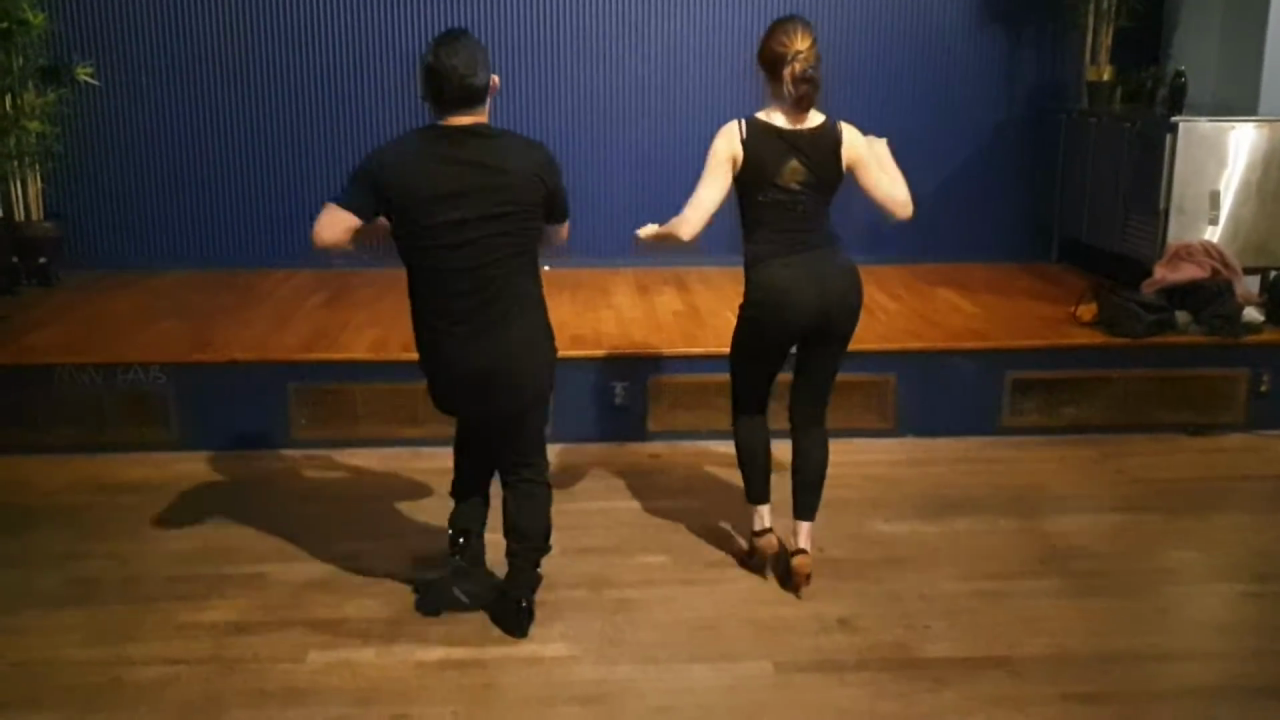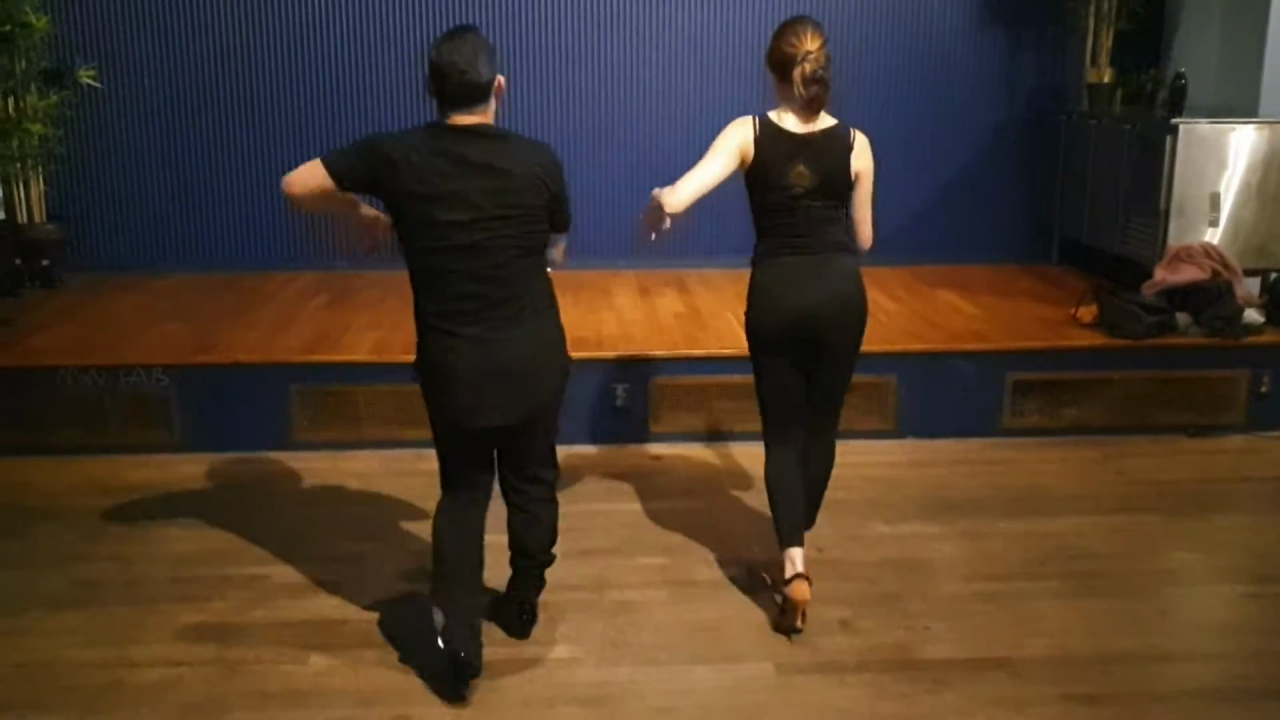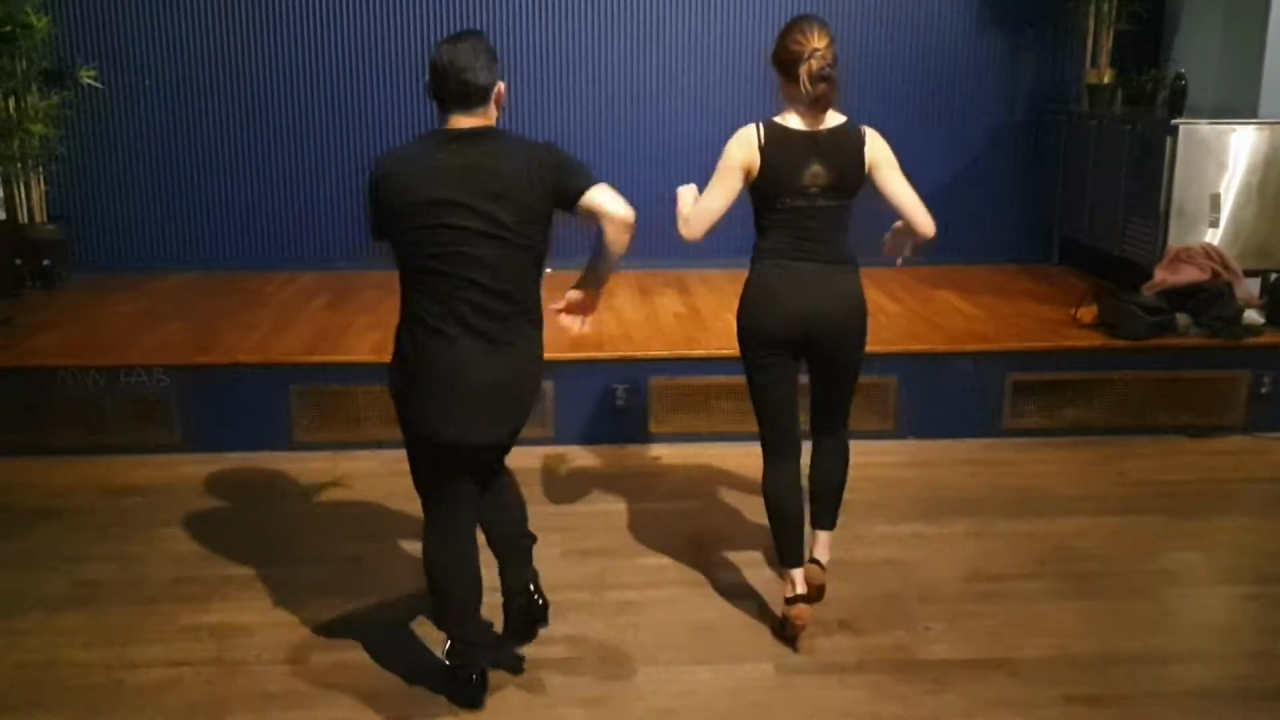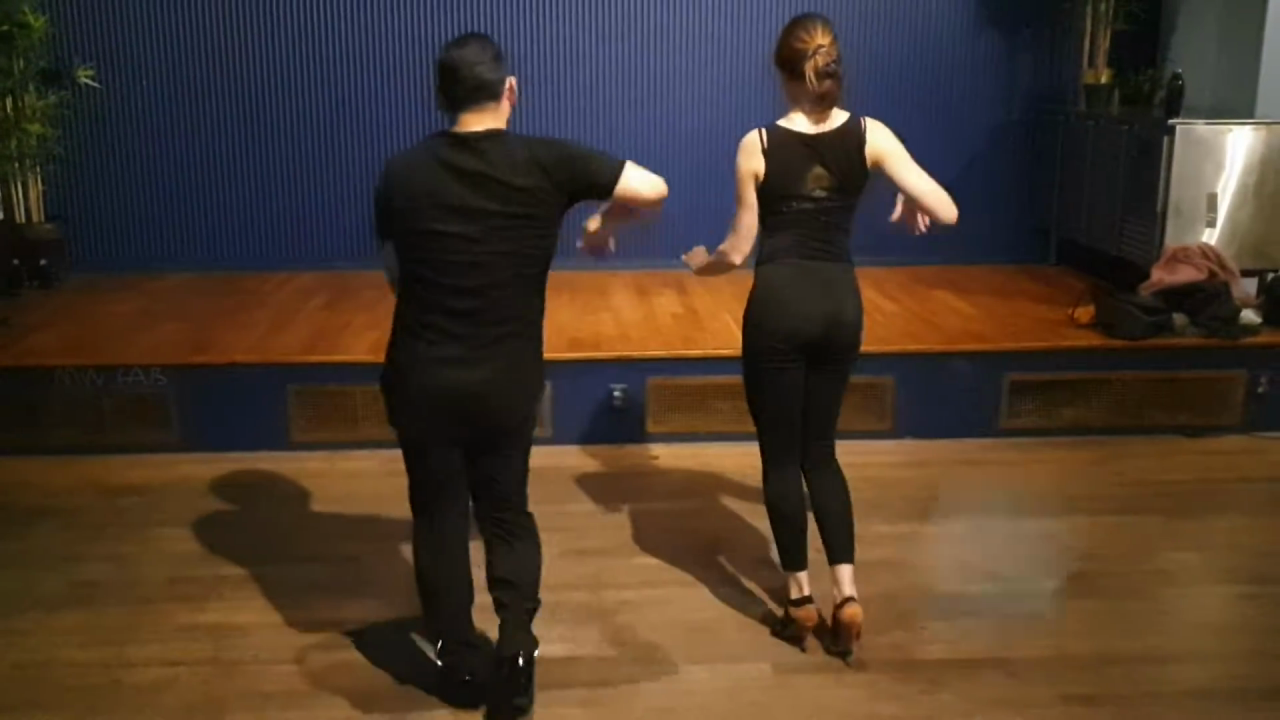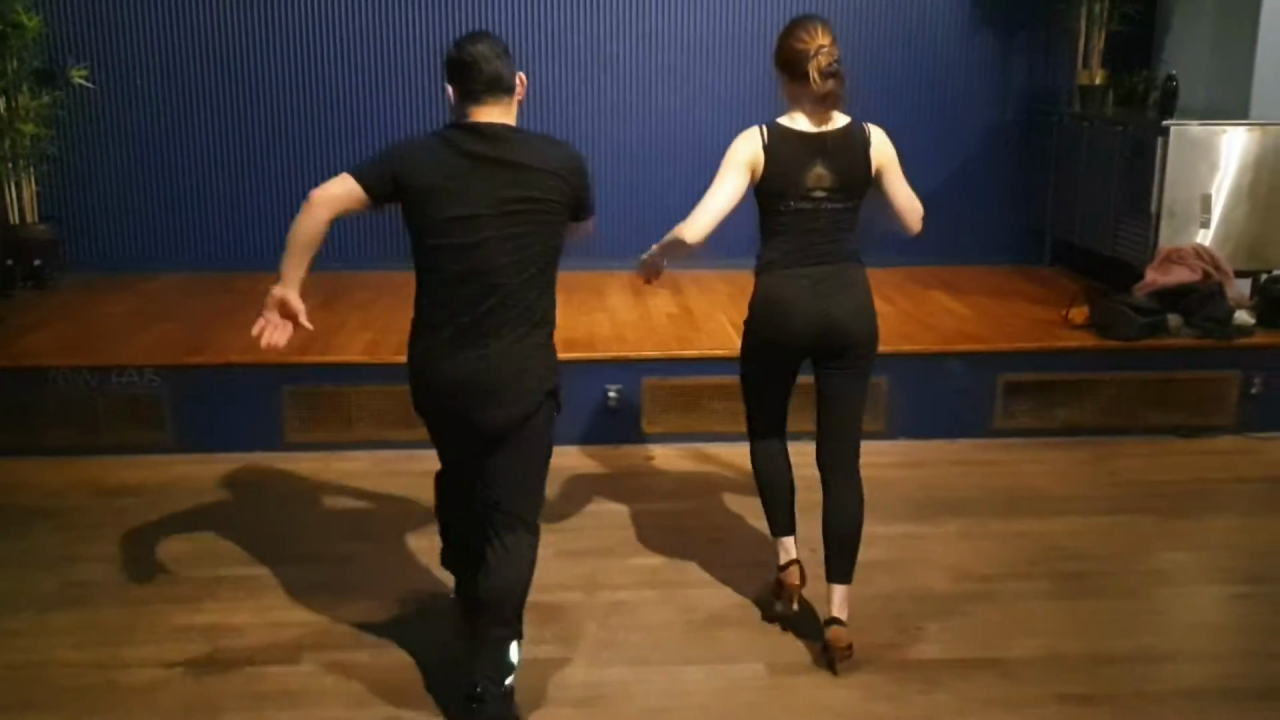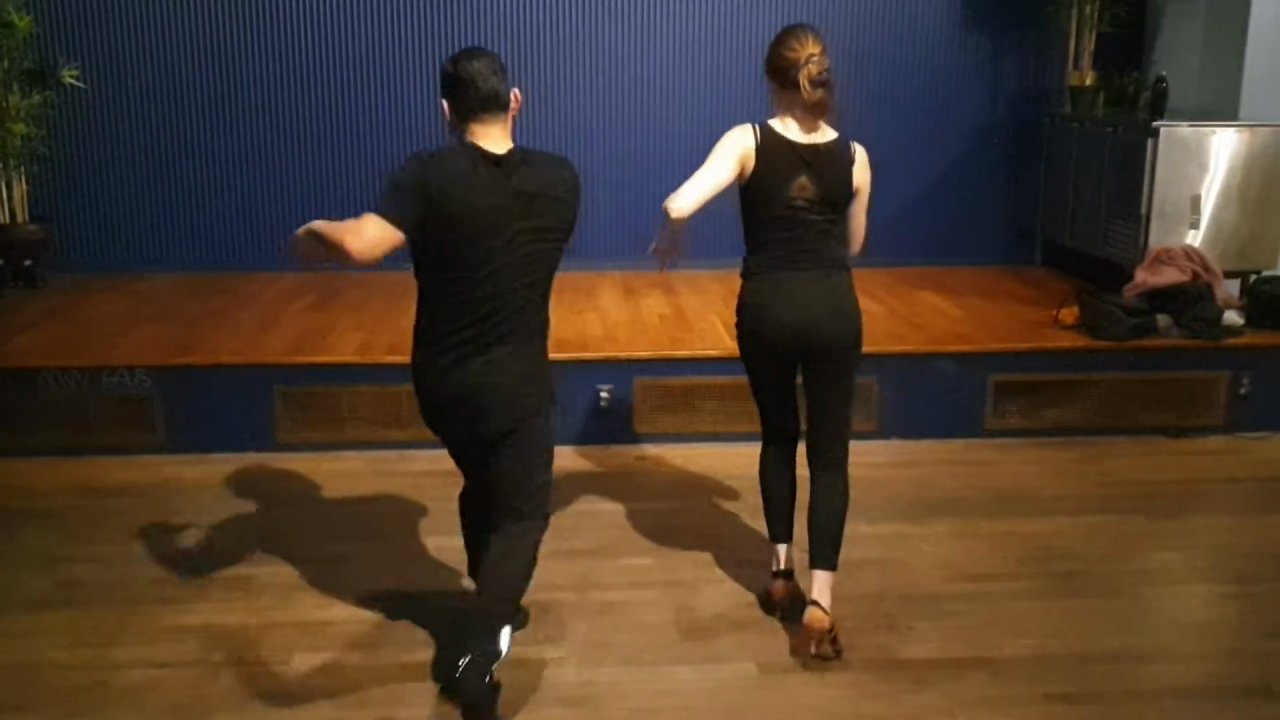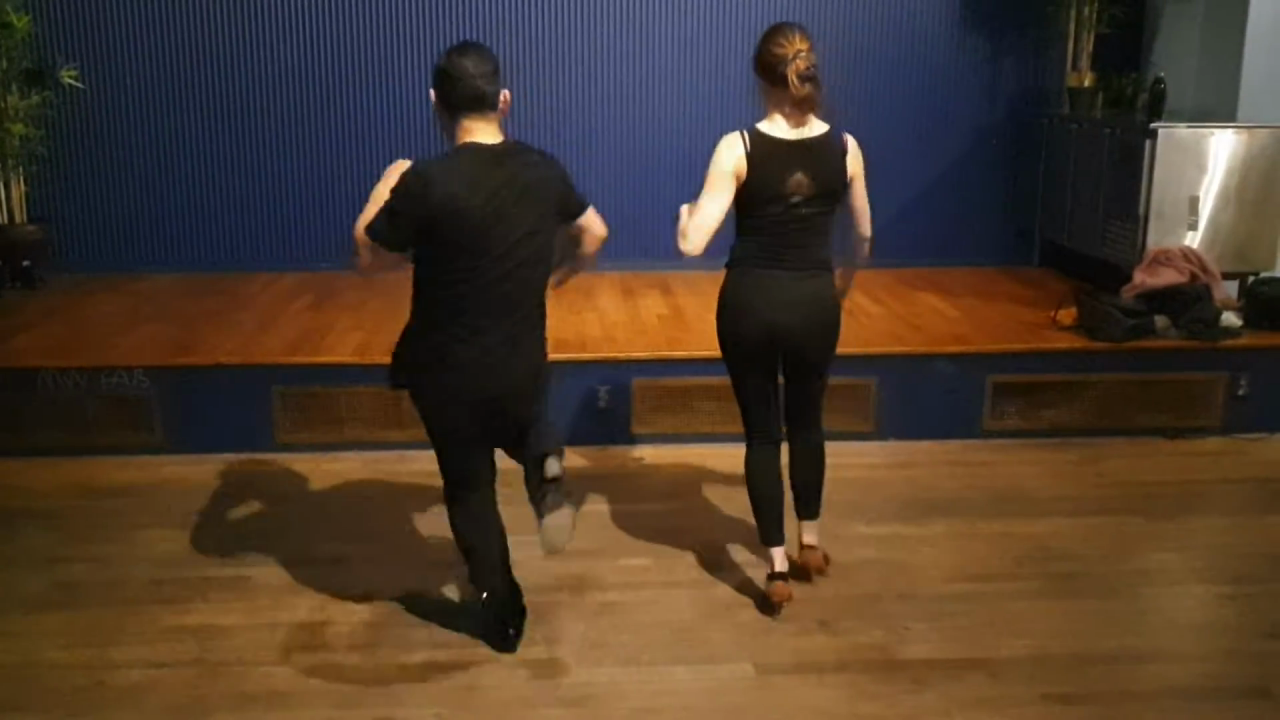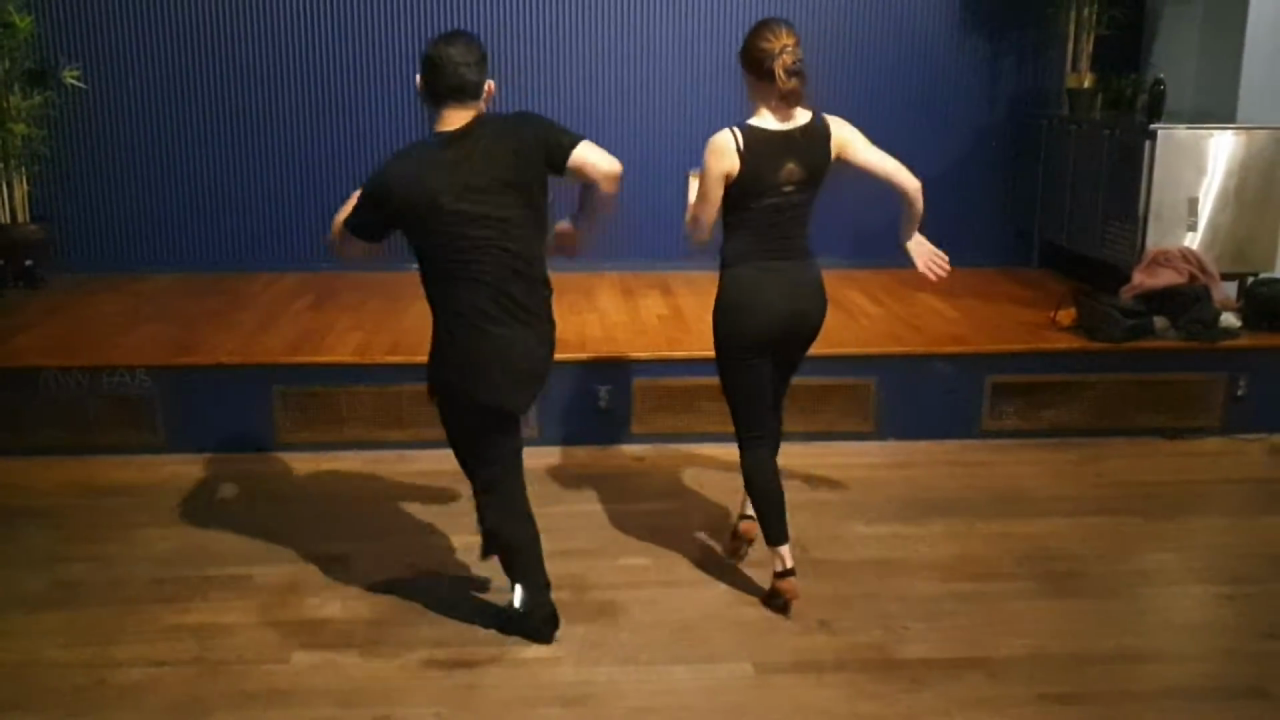
dt=0.2s
person 1, frame 1
left shoulder: (396, 161)
right shoulder: (534, 160)
left elbow: (327, 235)
right elbow: (558, 236)
left wrist: (384, 224)
left hip: (449, 355)
right hip: (524, 350)
left knee: (476, 444)
right knee: (526, 468)
left ankle: (466, 563)
right ankle: (520, 597)
person 1, frame 2
left shoulder: (394, 155)
right shoulder: (536, 161)
left elbow: (296, 186)
left wrist: (364, 216)
left hip: (454, 365)
right hip: (534, 357)
left knee: (461, 492)
right knee: (531, 480)
left ankle: (461, 643)
right ankle: (523, 603)
person 1, frame 3
left shoulder: (394, 170)
right shoulder: (536, 162)
right elbow: (618, 214)
right wrist: (593, 284)
left hip: (432, 377)
right hip: (513, 372)
left knee: (448, 515)
right knee: (489, 474)
left ankle: (468, 660)
right ankle: (522, 590)
person 1, frame 4
left shoulder: (404, 173)
right shoulder: (550, 160)
right elbow: (649, 192)
right wrist: (606, 226)
left hip: (424, 379)
right hip: (508, 380)
left knee: (437, 521)
right knee: (507, 514)
left ankle: (456, 661)
right ankle: (514, 660)
person 1, frame 5
left shoulder: (419, 159)
right shoulder: (562, 162)
left elbow: (324, 203)
right elbow: (581, 224)
left wrist: (286, 289)
left hip: (438, 372)
right hip: (521, 373)
left knee: (460, 482)
right knee: (511, 520)
left ankle: (476, 606)
person 1, frame 6
left shoulder: (430, 176)
right shoulder: (561, 177)
left elbow: (366, 247)
left wrist: (319, 232)
left hip: (443, 379)
right hip: (518, 378)
left knee: (482, 490)
right knee: (522, 518)
left ankle: (493, 618)
right ankle: (474, 659)
person 1, frame 7
left shoulder: (428, 181)
right shoulder: (543, 168)
left elbow: (370, 259)
right elbow: (594, 234)
left wrist: (390, 187)
left hip: (443, 369)
right hip: (521, 361)
left knee: (467, 488)
right knee: (523, 430)
left ankle: (500, 613)
right ankle: (546, 473)
person 1, frame 8
left shoulder: (402, 176)
right shoulder: (527, 134)
left elbow: (343, 238)
right elbow: (608, 171)
right wrist: (580, 225)
left hip: (468, 356)
right hip: (534, 342)
left knee: (493, 477)
right knee: (496, 453)
left ankle: (532, 607)
right ankle: (501, 543)
person 2, frame 1
left shoulder: (738, 136)
right shoulder: (846, 139)
left elbow: (689, 228)
right elbow: (902, 210)
left wrist: (654, 232)
right wrist: (882, 155)
left hip: (775, 291)
right hip: (837, 285)
left knee: (748, 404)
right knee: (810, 415)
left ankle: (763, 530)
right ankle: (800, 544)
person 2, frame 2
left shoulder: (746, 134)
right shoulder: (853, 144)
left elbow: (672, 201)
right elbow: (862, 240)
left wrist: (653, 204)
left hip: (774, 296)
right hip: (839, 293)
left knee: (780, 432)
right knee: (820, 426)
left ankle: (793, 574)
right ankle: (798, 550)
person 2, frame 3
left shoulder: (750, 141)
right shoulder: (863, 141)
left elbow: (693, 229)
right elbow: (924, 227)
left wrist: (683, 197)
right wrist: (900, 231)
left hip: (772, 301)
right hip: (839, 299)
left knee: (780, 446)
right knee: (831, 431)
left ankle: (794, 596)
right ankle: (821, 556)
person 2, frame 4
left shoulder: (759, 146)
right shoulder: (871, 137)
left elbow: (738, 252)
right elbow: (947, 210)
left wrist: (702, 259)
right wrist: (909, 204)
left hip: (778, 304)
right hip: (840, 304)
left knee: (784, 457)
right knee: (820, 446)
left ankle: (800, 601)
right ankle: (846, 592)
person 2, frame 5
left shoulder: (759, 143)
right shoulder: (872, 142)
left elbow: (694, 231)
right elbow: (913, 222)
left wrist: (657, 255)
left hip: (780, 306)
right hip: (850, 308)
left knee: (766, 434)
right knee: (841, 458)
left ankle: (788, 560)
right ankle: (838, 617)
person 2, frame 6
left shoulder: (745, 142)
right shoulder: (853, 158)
left elbow: (678, 205)
right elbow: (852, 246)
left wrist: (665, 237)
left hip: (765, 310)
right hip: (834, 312)
left knee: (778, 438)
right knee: (829, 457)
left ankle: (781, 569)
right ankle: (819, 603)
person 2, frame 7
left shoulder: (739, 148)
right shoulder: (842, 148)
left elbow: (692, 243)
right elbow: (864, 235)
left wrist: (686, 207)
right wrist: (846, 276)
left hip: (750, 304)
right hip: (814, 303)
left knee: (760, 431)
right knee: (806, 421)
left ankle: (775, 569)
right ankle: (810, 542)
person 2, frame 8
left shoulder: (728, 144)
right shoulder: (831, 132)
left elbow: (699, 233)
right elbow: (911, 186)
left wrist: (696, 190)
right wrist: (913, 237)
left hip: (747, 298)
right hip: (806, 293)
left knee: (753, 431)
right knee: (766, 414)
left ankle: (784, 572)
right ankle: (750, 520)
